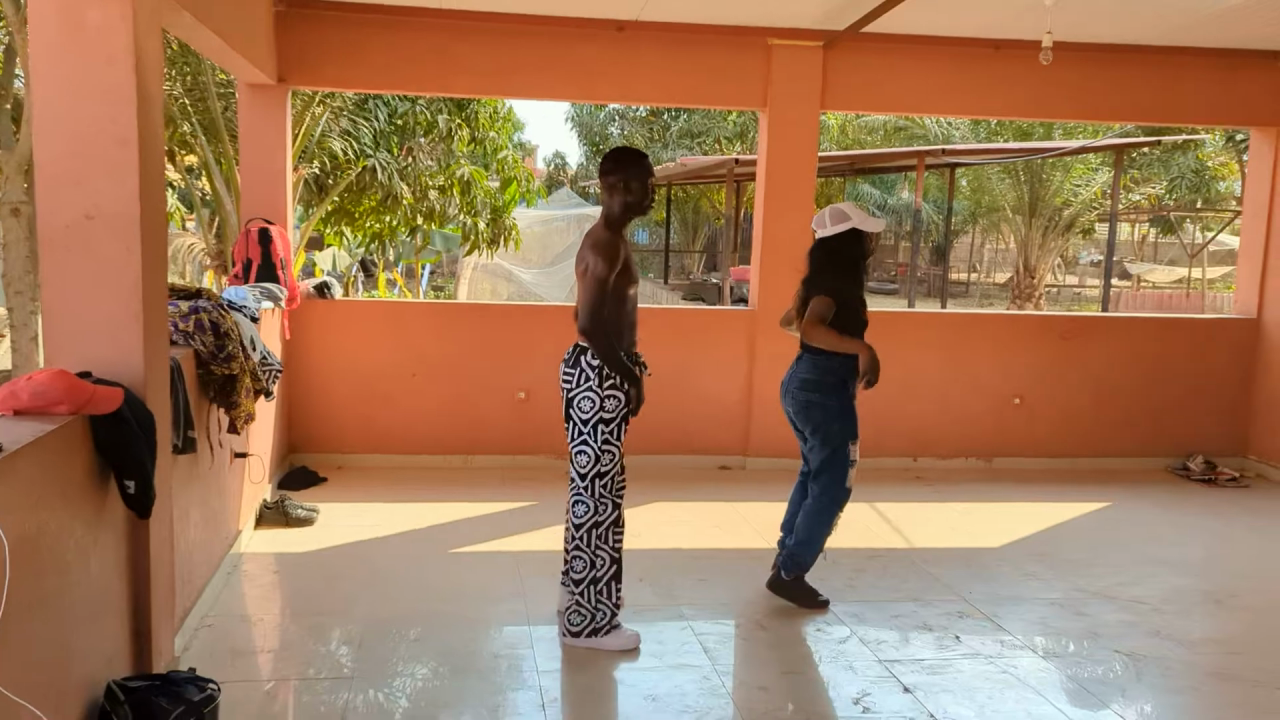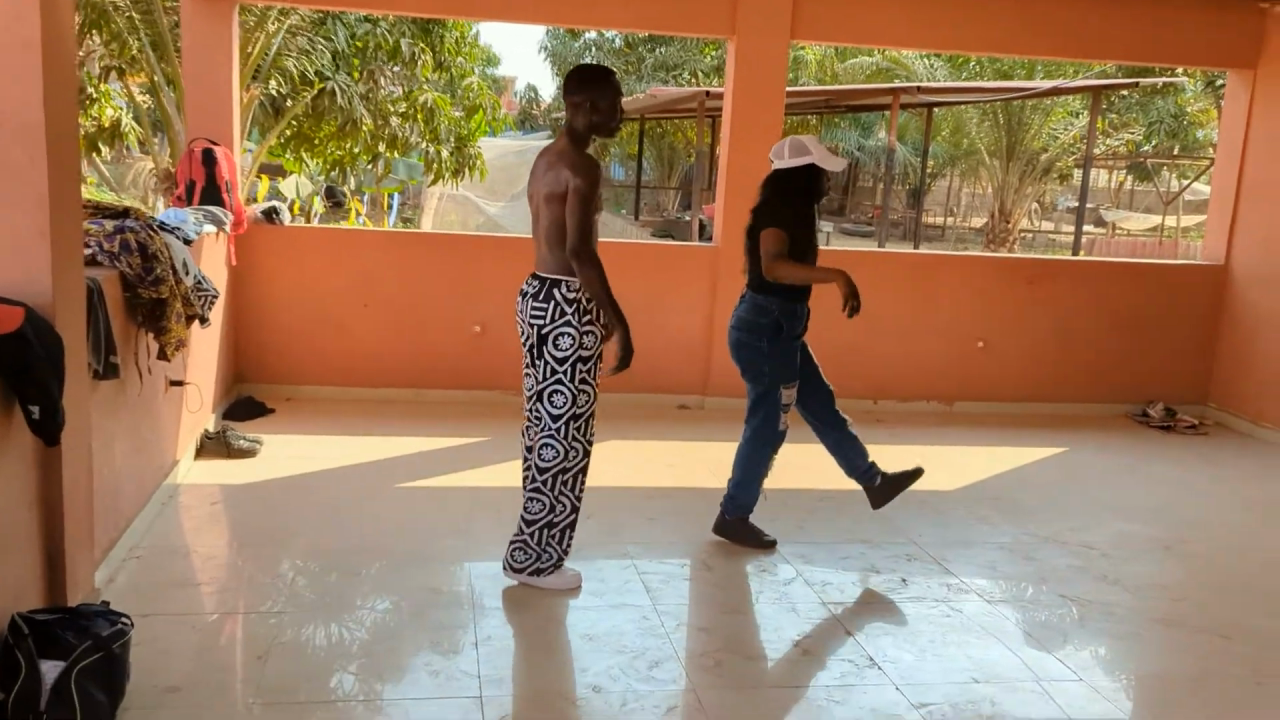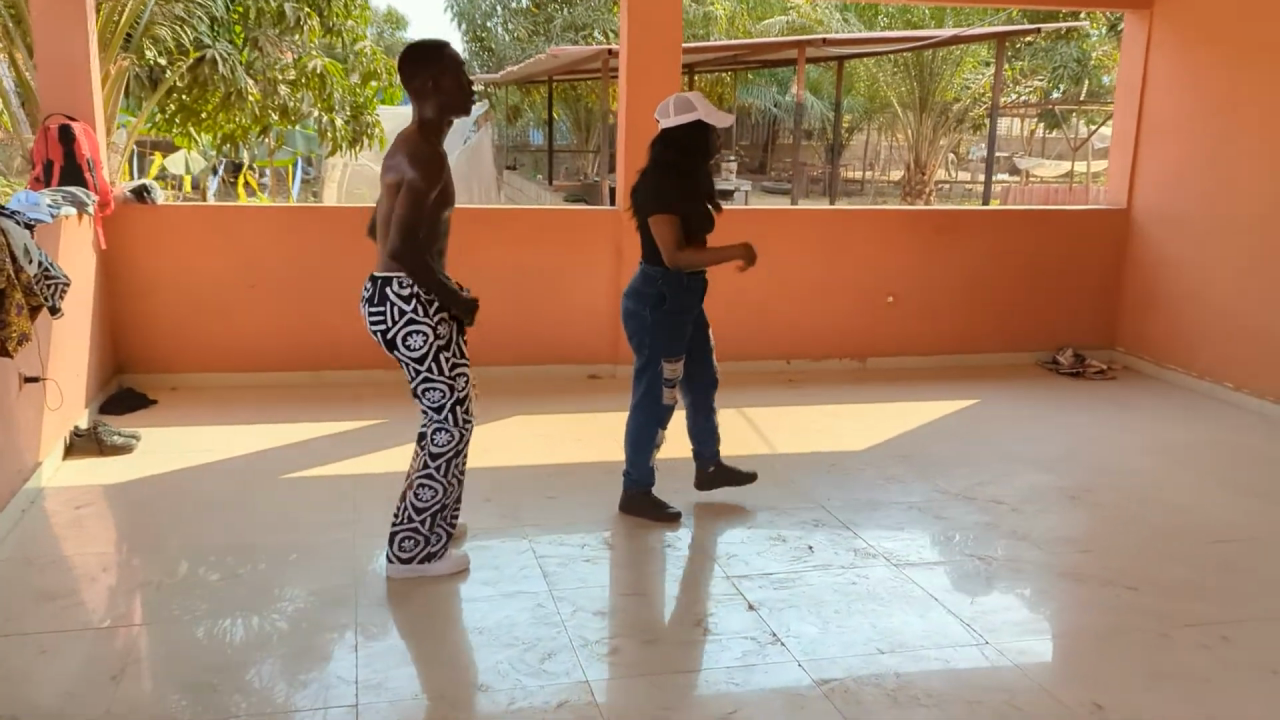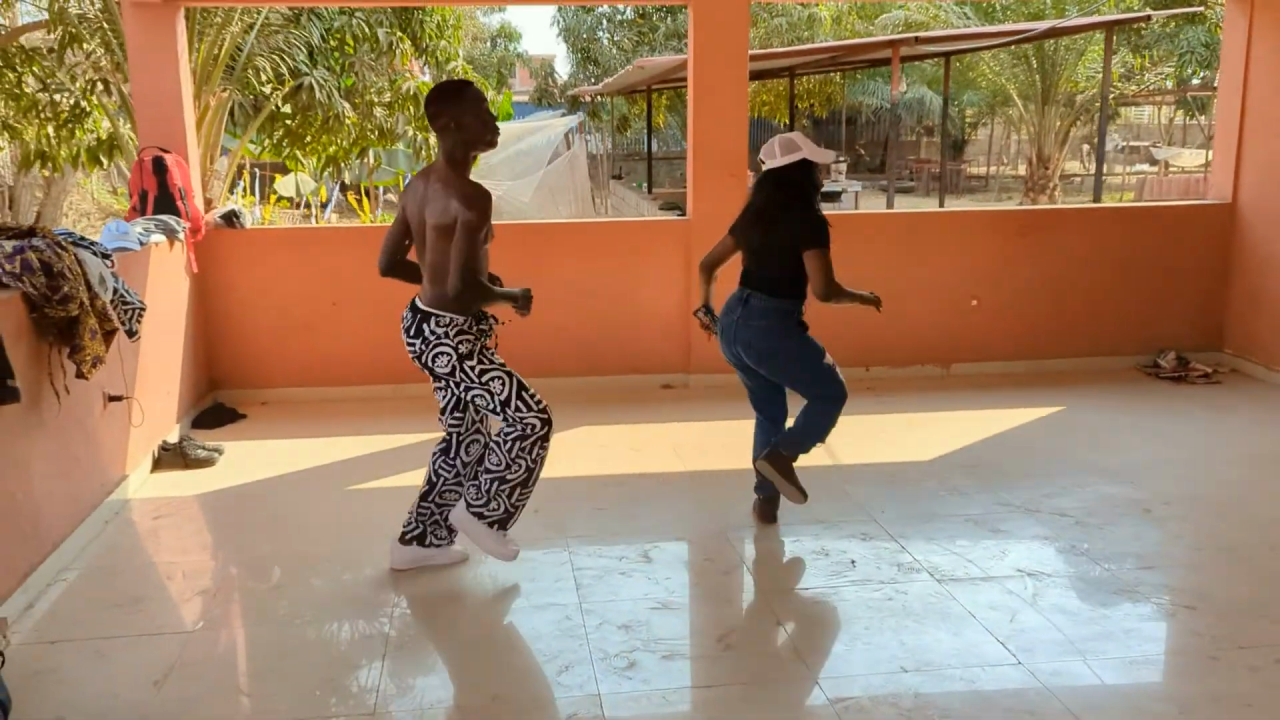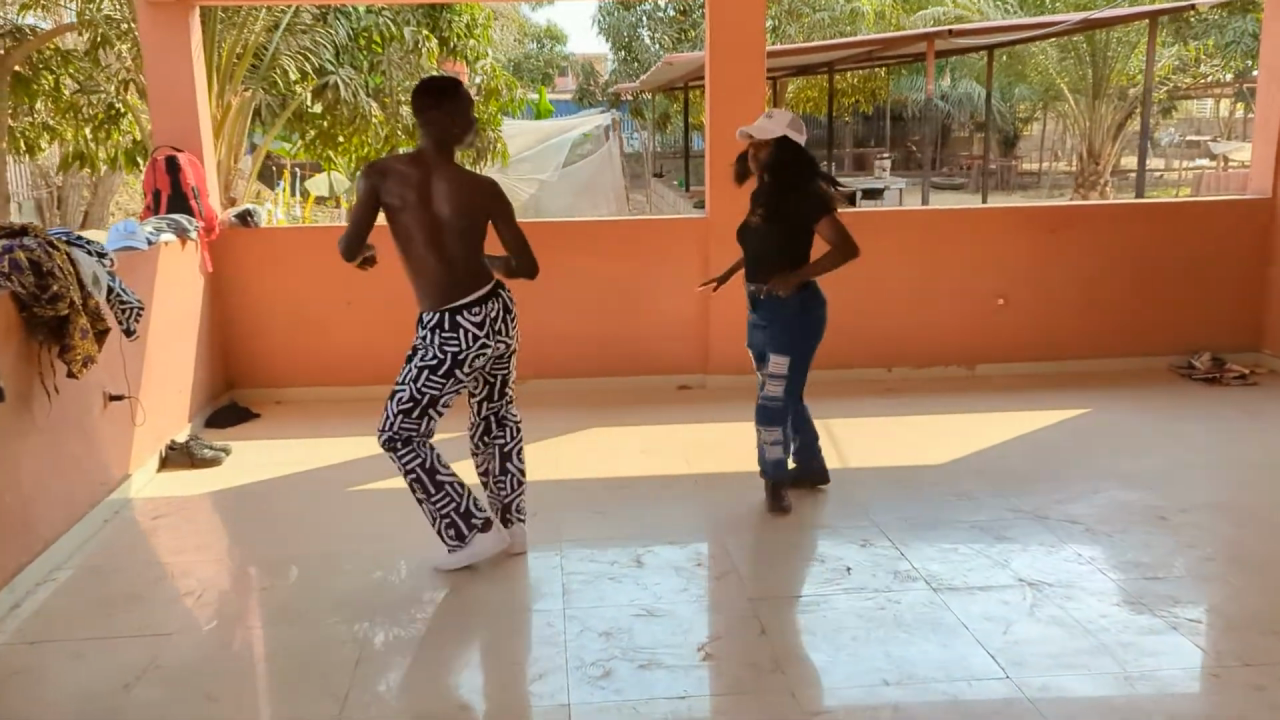
dt=0.7s
person 1, frame 1
left shoulder: (609, 239)
right shoulder: (606, 244)
right elbow: (588, 324)
left wrist: (626, 370)
right wrist: (631, 376)
left hip: (599, 371)
right hip: (597, 374)
left knee: (593, 488)
right knee: (599, 494)
left ankle: (583, 591)
right ankle: (588, 620)
person 1, frame 2
left shoulder: (547, 158)
right shoulder: (582, 166)
right elbow: (579, 249)
right wrist: (618, 317)
left hip: (539, 294)
right hip: (567, 304)
left knee: (545, 425)
right knee: (565, 434)
left ankle: (536, 541)
right ankle: (534, 558)
person 1, frame 3
left shoulder: (412, 146)
right shoulder: (426, 156)
left elbow: (378, 232)
right elbow: (400, 248)
left wrist: (443, 292)
right wrist: (454, 300)
left hip: (398, 296)
right hip: (409, 302)
left knee: (447, 414)
right knee: (450, 422)
left ankle: (428, 523)
right ankle: (414, 550)
person 1, frame 4
left shoulder: (419, 186)
right shoulder: (471, 198)
left elbow: (387, 264)
right elbow: (464, 292)
right wrist: (513, 296)
left hip: (419, 326)
right hip: (452, 335)
left knee: (464, 432)
right knee: (530, 421)
left ankle: (418, 541)
right ankle: (479, 511)
person 1, frame 5
left shoulder: (379, 175)
right shoulder: (483, 190)
left elbow: (347, 250)
right elbow: (528, 268)
left wrist: (366, 250)
left hip: (443, 331)
right hip: (493, 317)
left knee: (400, 437)
right knee: (495, 421)
left ankle: (475, 532)
right ankle: (509, 526)
person 2, frame 1
left shoulder: (822, 278)
right shoulder: (837, 281)
left elbow: (788, 321)
right elbow: (810, 326)
right wrist: (863, 349)
left hip: (802, 383)
right hip: (826, 390)
left knee: (814, 476)
right knee: (832, 488)
left ankle: (787, 555)
right ankle: (788, 573)
person 2, frame 2
left shoulder: (787, 214)
right shoulder: (778, 214)
right elbow: (771, 267)
left wrist: (814, 273)
right wrist: (835, 275)
left hip: (780, 330)
right hip: (764, 332)
left knee: (822, 407)
right knee: (768, 426)
left ankle: (873, 481)
right ankle: (733, 518)
person 2, frame 3
left shoulder: (683, 181)
right shoulder: (663, 183)
right elbow: (674, 255)
right wrist: (735, 253)
left hip: (682, 301)
right hip: (659, 303)
left knee: (702, 383)
right knee: (656, 398)
left ankle: (709, 466)
right ankle: (636, 492)
person 2, frame 4
left shoulder: (753, 214)
right shoulder: (809, 220)
left elbow: (708, 263)
right elbow: (823, 290)
left wrist: (705, 305)
right wrist: (864, 297)
left hip: (735, 322)
right hip: (773, 327)
left knee: (770, 412)
right knee: (829, 393)
left ankle: (766, 496)
right ankle: (779, 458)
person 2, frame 5
left shoulder: (801, 197)
right shoulder: (765, 197)
left elbow: (847, 248)
left wrist: (800, 275)
right wrist: (729, 273)
left hip: (794, 309)
right hip: (763, 308)
left knee: (774, 403)
right knee: (783, 397)
left ankle: (776, 478)
right ankle: (810, 467)
